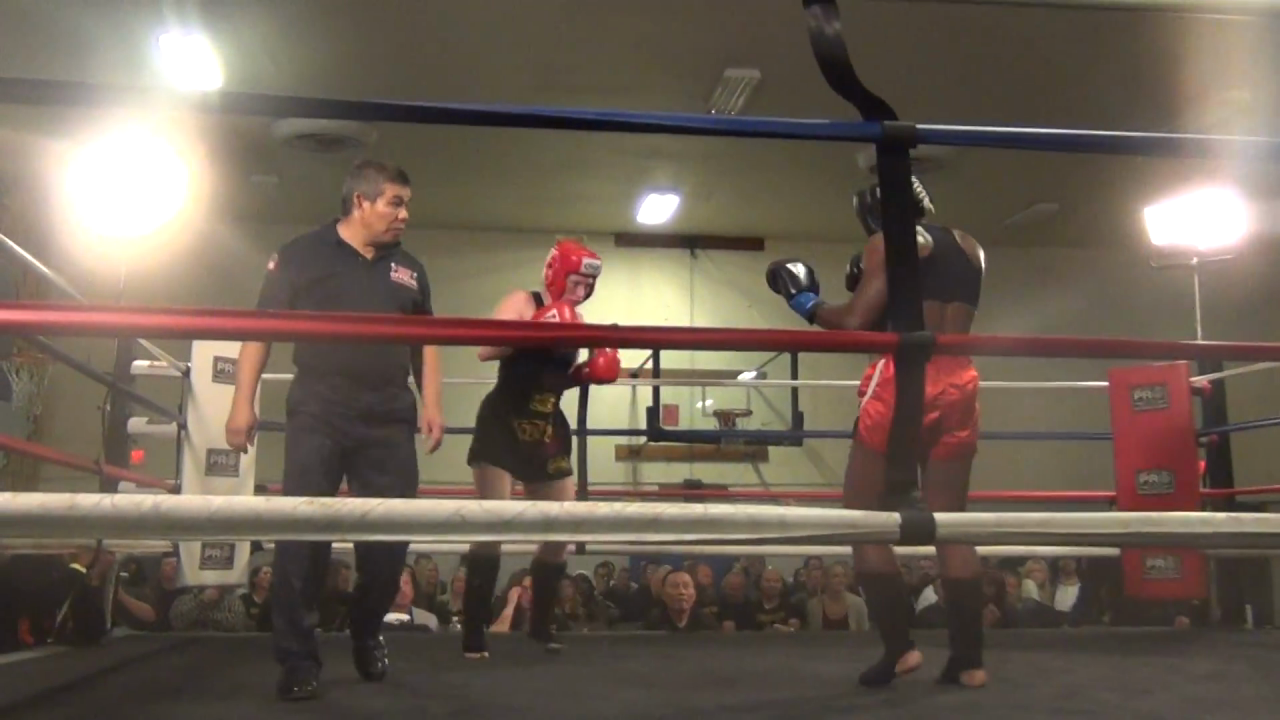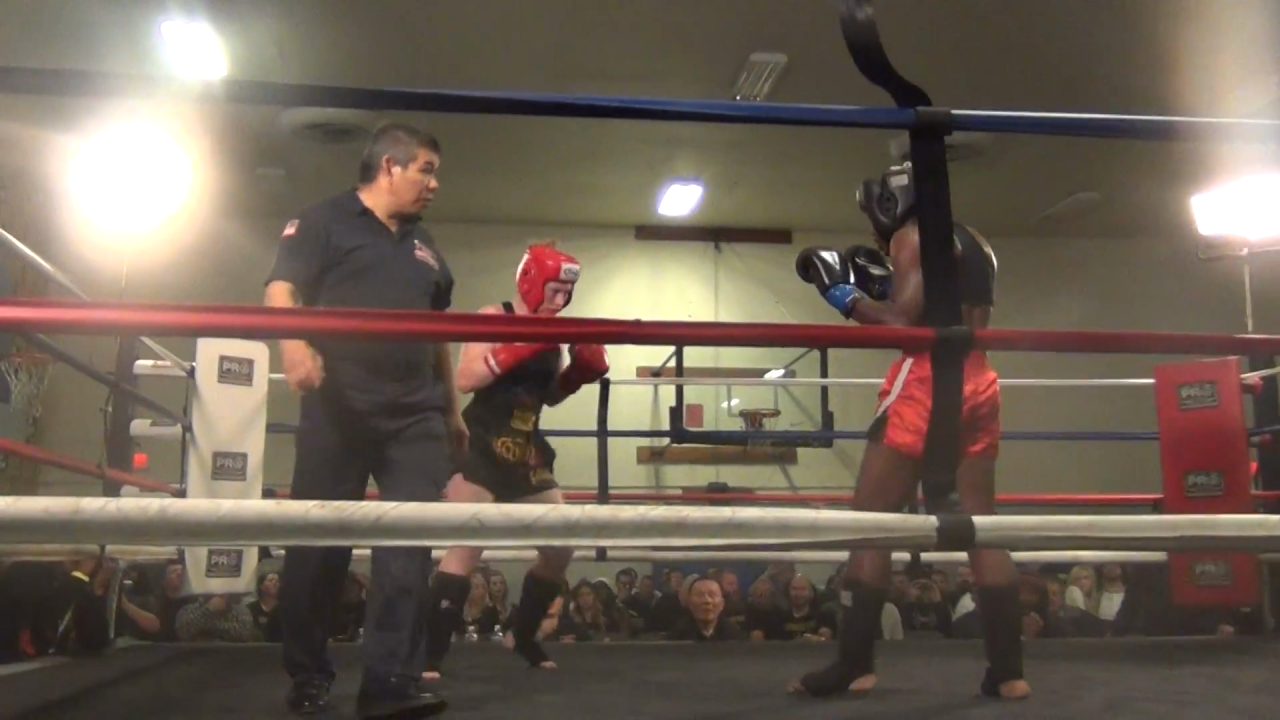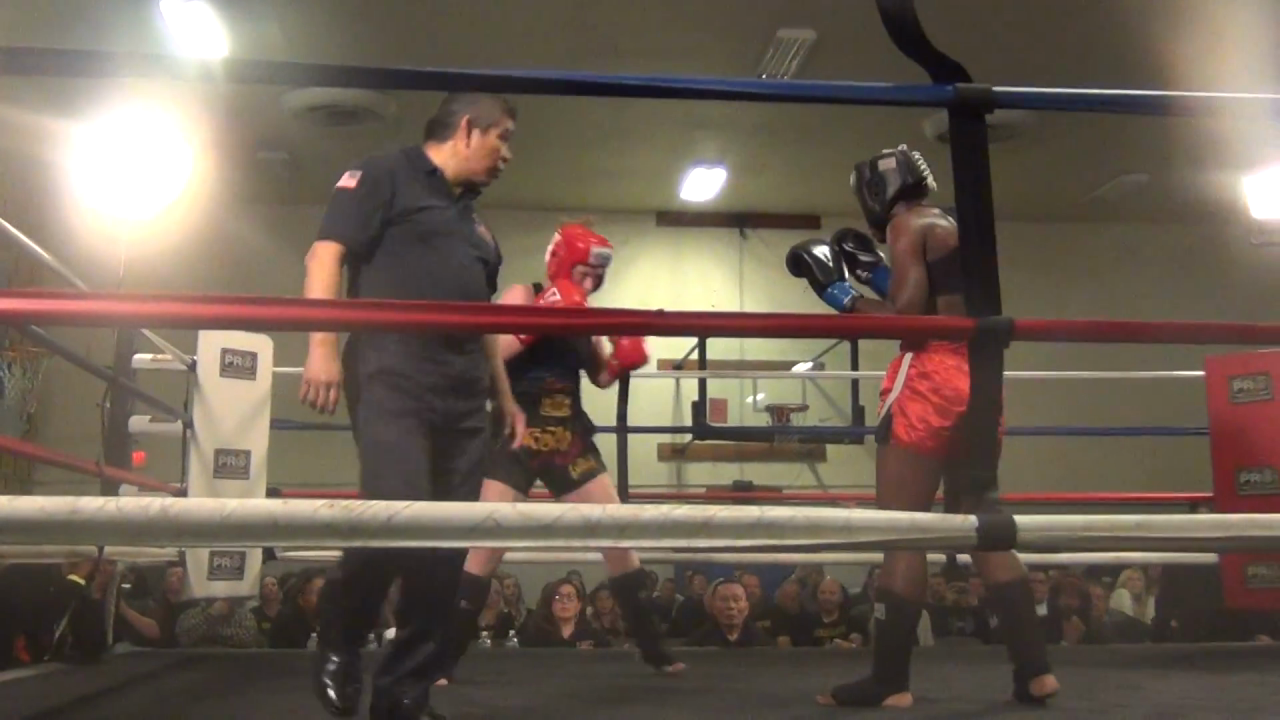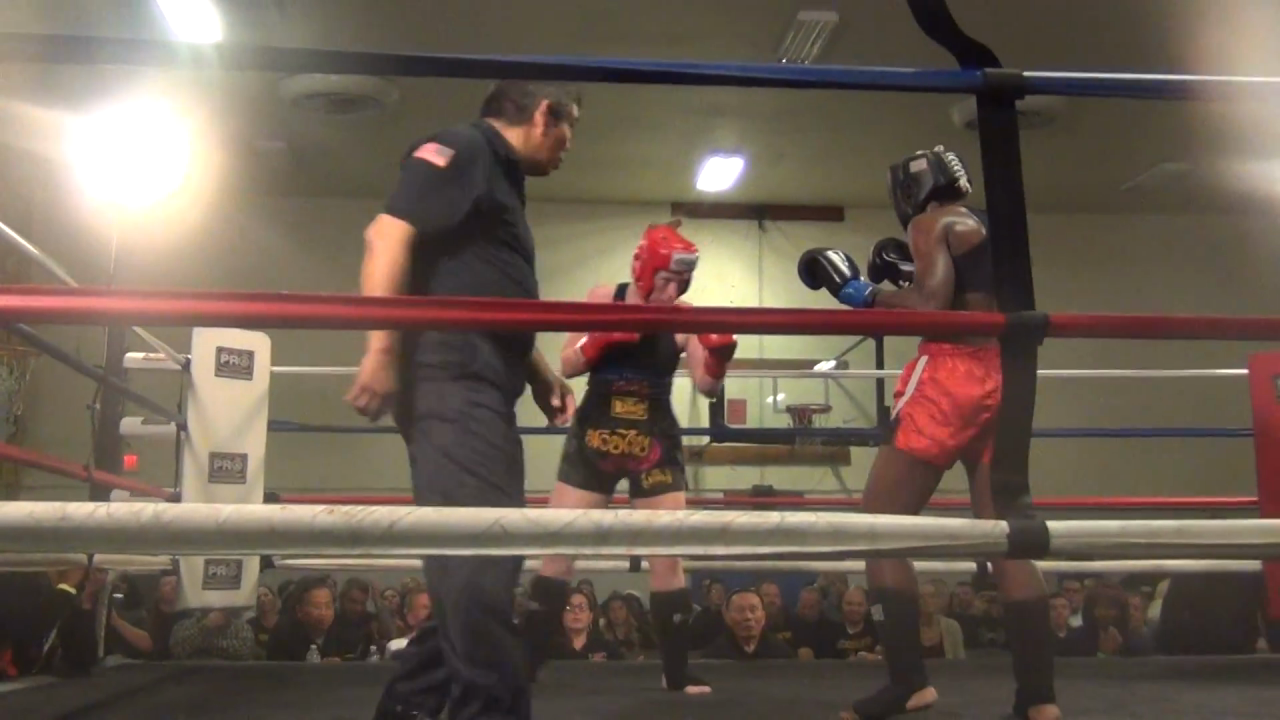
dt=0.3s
person 1, frame 1
left shoulder: (409, 270)
right shoulder: (302, 255)
left elbow: (423, 341)
left wrist: (432, 403)
right wrist: (243, 401)
left hip: (390, 416)
right hip: (319, 412)
left knee: (388, 536)
right knee: (304, 531)
left ankle: (367, 631)
right ankle: (298, 663)
person 1, frame 2
left shoulder: (425, 247)
right shoulder: (324, 221)
right elbow: (280, 292)
left wrist: (452, 408)
right wrist: (293, 344)
left hip: (416, 410)
right hip: (340, 404)
left knee: (412, 540)
right knee: (320, 540)
person 1, frame 3
left shoulder: (474, 219)
right shoulder: (382, 176)
right elbow: (325, 256)
left wrist: (504, 396)
right wrist: (323, 343)
left hip: (463, 392)
right hip: (391, 375)
left knee: (445, 543)
right ankle: (339, 643)
person 1, frame 4
left shoulder: (497, 178)
right shoulder: (454, 151)
right elbow: (389, 236)
left wrist: (543, 375)
right wrist: (380, 347)
left hip: (474, 378)
right hip: (448, 374)
left knee: (473, 547)
person 2, frame 1
left shoulder: (888, 243)
right shoulder: (970, 248)
left elbow: (860, 322)
left wrist: (804, 300)
left hip: (903, 379)
right hip: (959, 381)
left knee: (866, 517)
left ankle: (898, 647)
right ankle: (968, 659)
person 2, frame 2
left shoulder: (911, 239)
right shoulder: (979, 245)
left elbow: (903, 321)
left wrist: (844, 294)
right wrist: (883, 283)
left hip: (924, 382)
right hip: (978, 384)
left ankle: (854, 664)
right ankle: (1007, 670)
person 2, frame 3
left shoulder: (908, 225)
right shoulder: (967, 228)
left elbow: (905, 318)
left wrist: (838, 291)
right wrist: (876, 270)
left hip: (930, 377)
right hip: (977, 375)
left ankle: (889, 680)
right ankle: (1033, 668)
person 2, frame 4
left shoulder: (931, 223)
left elbow: (933, 305)
left wrist: (859, 291)
right wrist: (907, 278)
left hip: (948, 377)
right hip: (1003, 381)
person 3, frame 1
left shoulder: (573, 322)
right shoulder: (521, 303)
right elbow: (486, 349)
left wrist: (589, 370)
left hip: (548, 431)
right hip: (504, 424)
left ankle: (540, 624)
right ankle: (474, 632)
person 3, frame 2
right shoulder: (494, 318)
left elbow: (553, 393)
right elbow: (464, 379)
left wrist: (583, 370)
right wrist: (516, 350)
left hip: (525, 450)
right hip: (478, 444)
left knee: (560, 546)
right knee: (465, 544)
left ankle: (524, 632)
right ankle: (432, 654)
person 3, frame 3
left shoulder: (584, 312)
right shoulder: (521, 297)
left elbow: (598, 376)
left wrist: (621, 361)
left hip: (570, 438)
right hip: (516, 435)
right knee: (487, 544)
left ankle: (651, 645)
right ankle: (443, 656)
person 3, frame 4
right shoulder: (603, 300)
left elbow: (708, 387)
right elbow: (566, 365)
left wrist: (718, 354)
right wrist: (605, 336)
left hip: (654, 444)
right hip: (593, 439)
left knee: (667, 557)
right knee: (559, 550)
left ankle: (677, 669)
